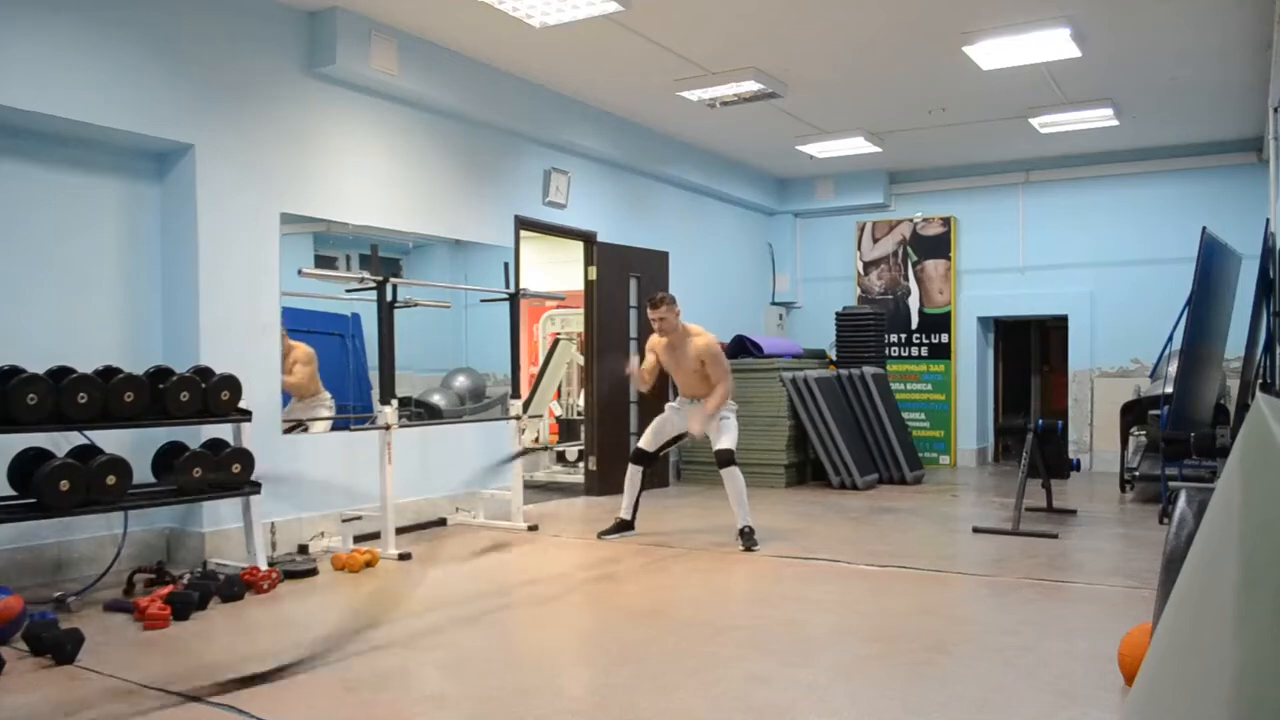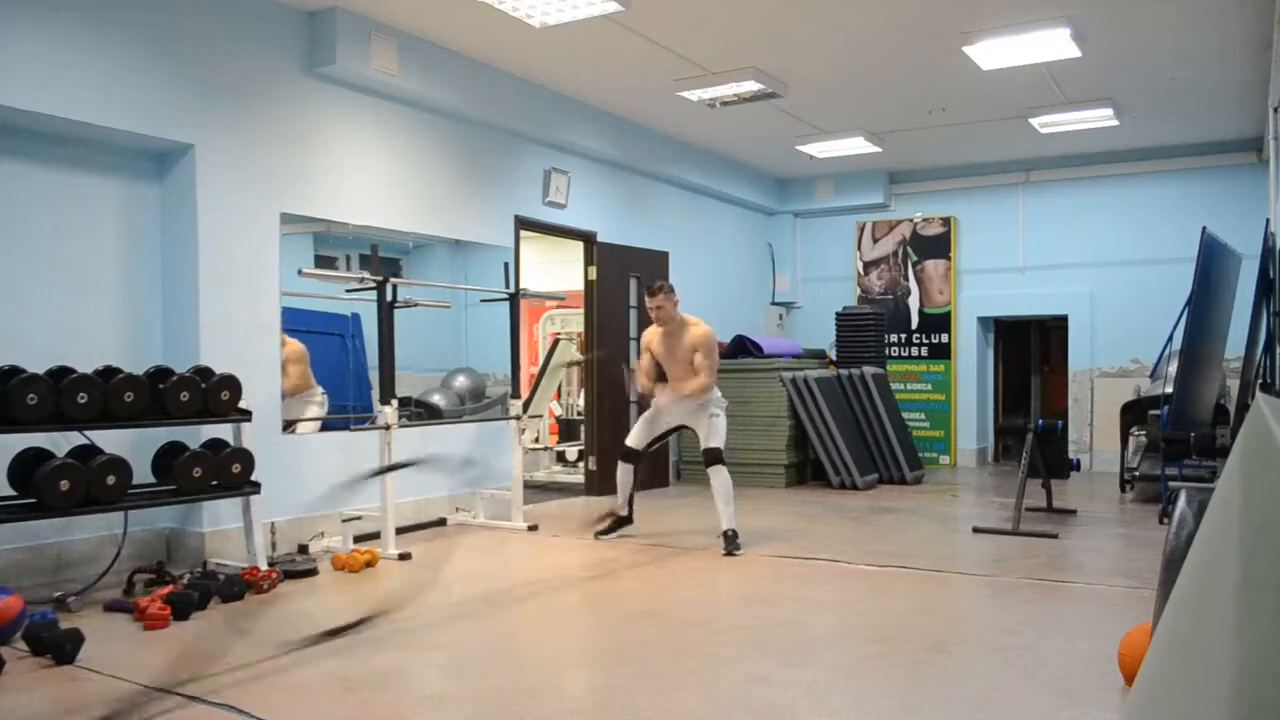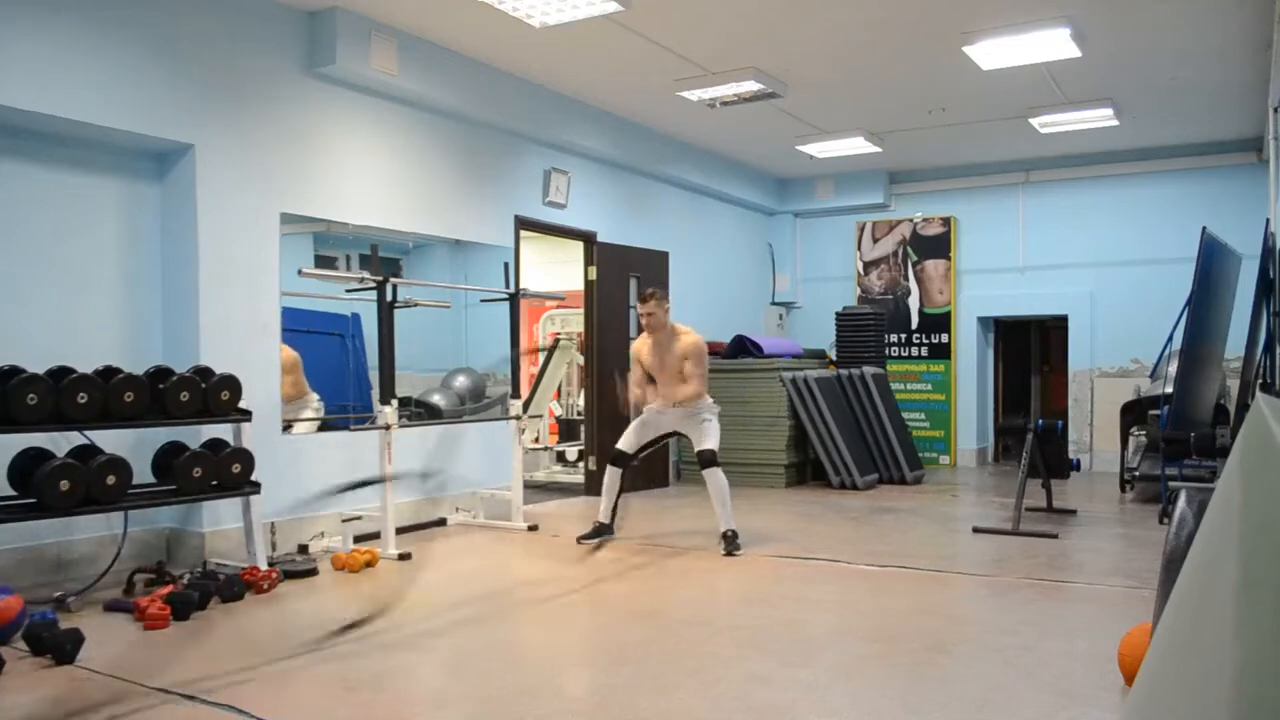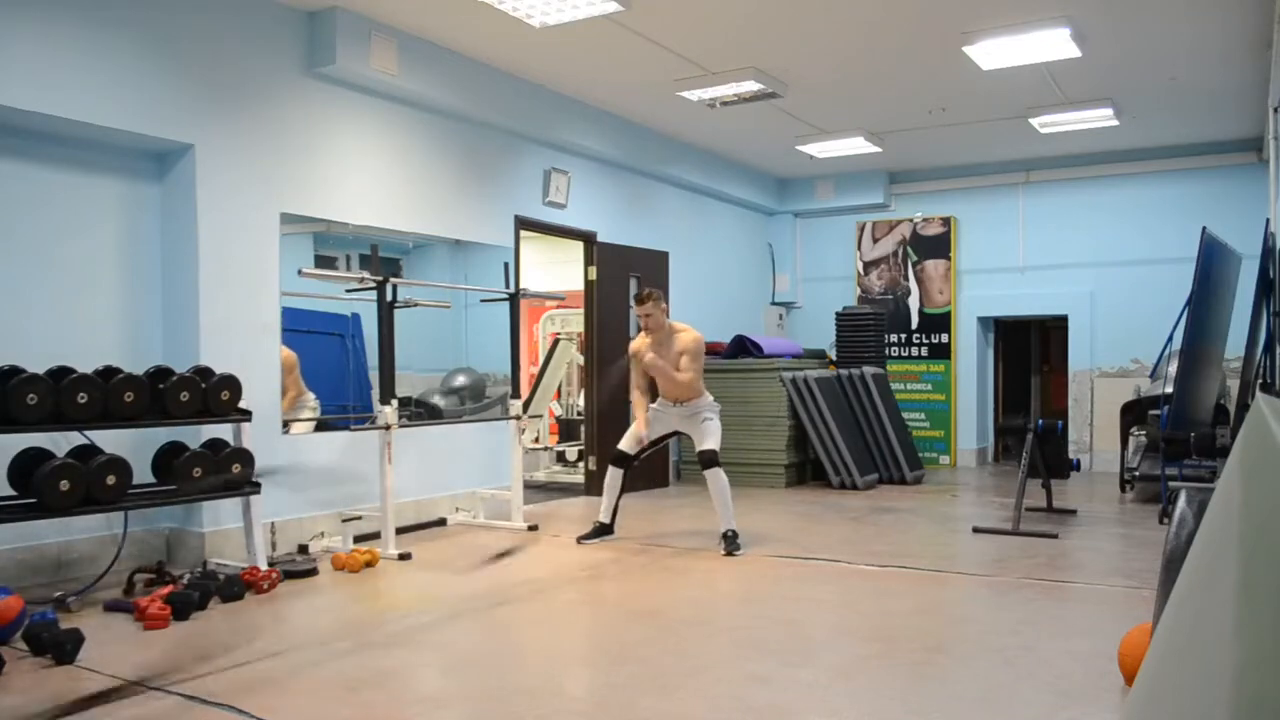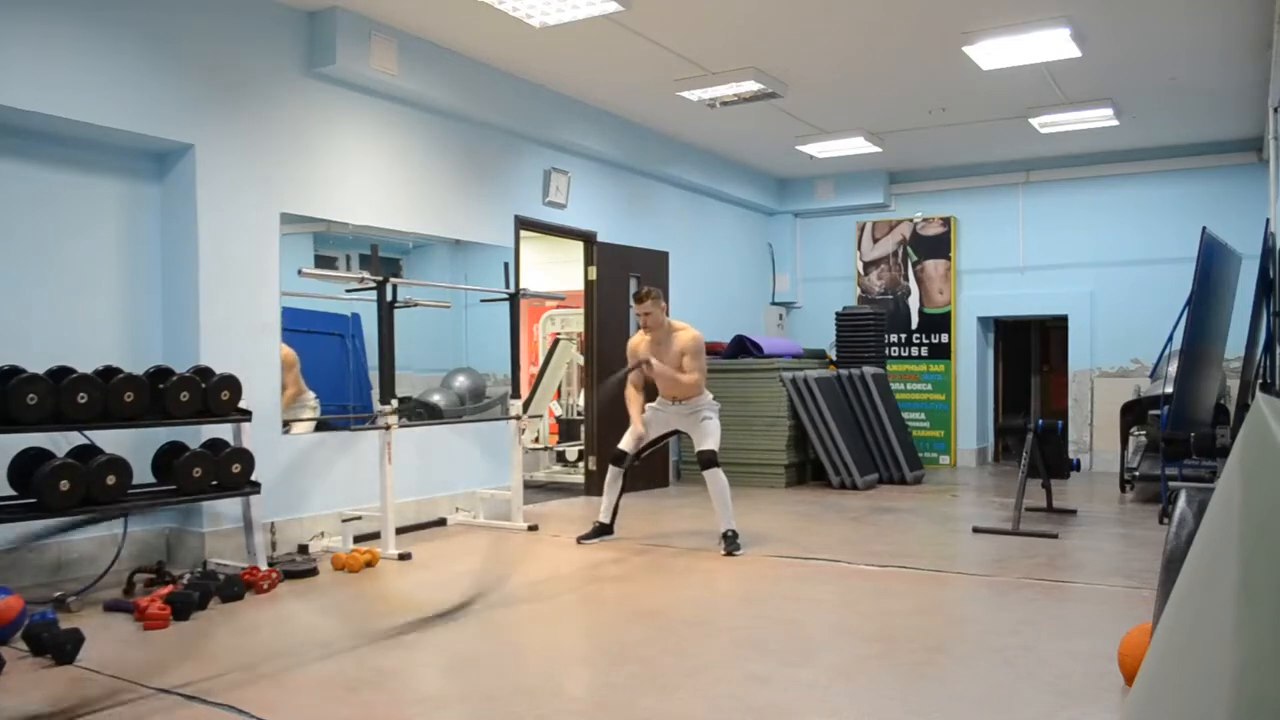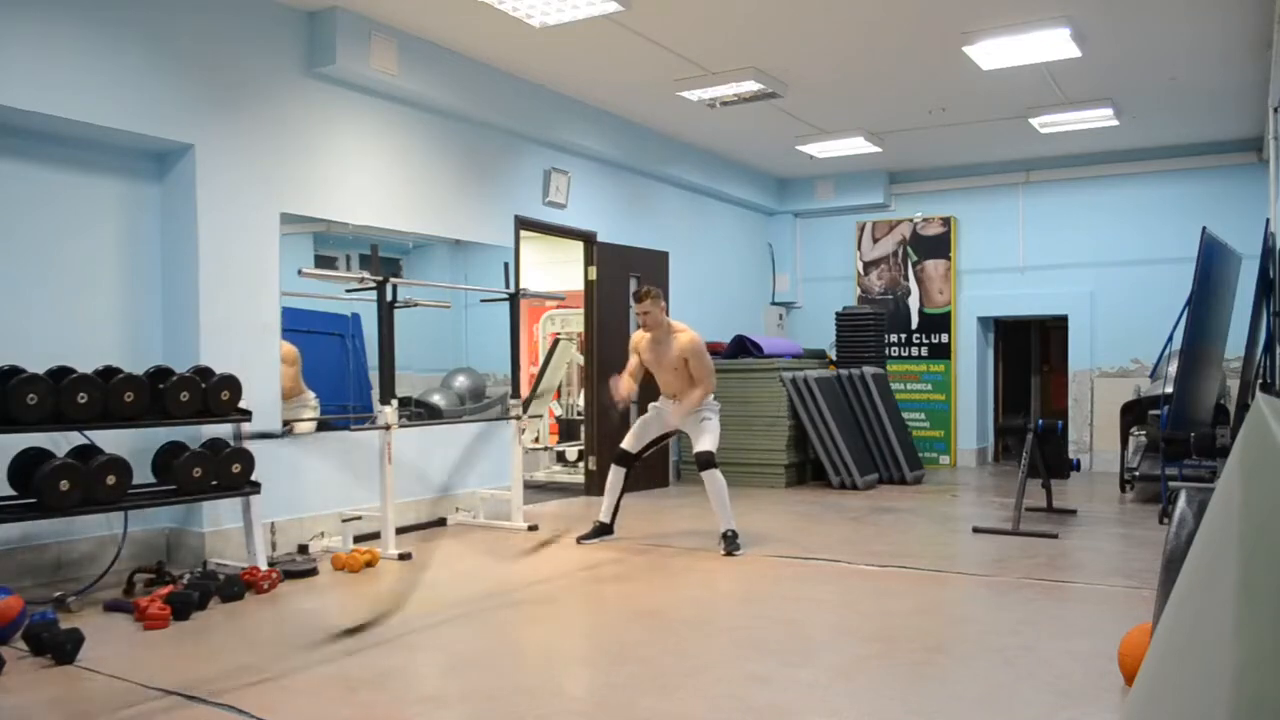
dt=0.4s
person 1, frame 1
left shoulder: (705, 343)
right shoulder: (655, 344)
left elbow: (725, 385)
right elbow: (645, 385)
left wrist: (703, 418)
right wrist: (637, 373)
left hip: (716, 408)
right hip: (682, 405)
left knee: (725, 459)
right knee: (639, 455)
left ankle: (745, 528)
right ankle: (626, 520)
person 1, frame 2
left shoulder: (701, 333)
right shoulder: (650, 336)
left elbow: (707, 380)
right elbow: (645, 376)
left wrist: (674, 393)
right wrist: (644, 383)
left hip: (704, 402)
right hip: (670, 403)
left knee: (713, 458)
right knee: (628, 451)
left ankle: (729, 532)
right ankle: (623, 515)
person 1, frame 3
left shoulder: (692, 342)
right shoulder: (639, 346)
left elbow: (699, 388)
right elbow: (636, 387)
left wrist: (661, 395)
right wrist: (637, 396)
left hip: (697, 410)
right hip: (661, 410)
left knee: (708, 461)
right knee: (616, 458)
left ankle: (728, 532)
right ankle: (604, 524)
person 1, frame 4
left shoulder: (690, 339)
right shoulder: (638, 345)
left elbow: (692, 385)
right elbow: (639, 391)
left wrist: (660, 367)
right wrist: (641, 425)
left hip: (698, 409)
right hip: (663, 408)
left knee: (709, 461)
right knee: (619, 457)
left ankle: (729, 532)
right ankle: (605, 524)
person 1, frame 5
left shoulder: (689, 338)
right shoulder: (636, 343)
left elbow: (697, 383)
right elbow: (633, 387)
left wrist: (664, 372)
right wrist: (636, 422)
left hip: (698, 408)
right hip: (662, 408)
left knee: (708, 461)
right knee: (619, 457)
left ankle: (729, 532)
right ankle: (604, 524)
person 1, frame 6
left shoulder: (688, 340)
right shoulder: (638, 340)
left elbow: (708, 384)
right elbow: (630, 377)
left wrist: (680, 412)
right wrist: (622, 390)
left hip: (698, 408)
right hip: (664, 406)
left knee: (705, 462)
right knee: (621, 457)
left ankle: (728, 532)
right ankle: (605, 523)
